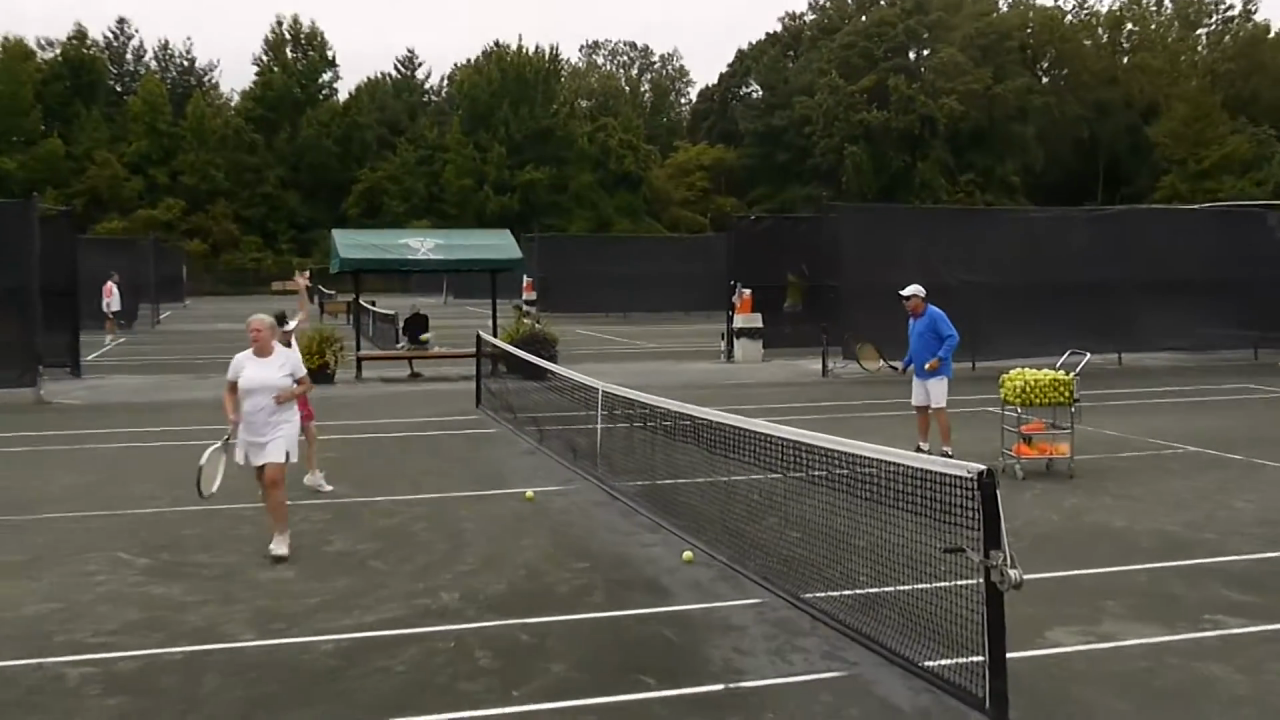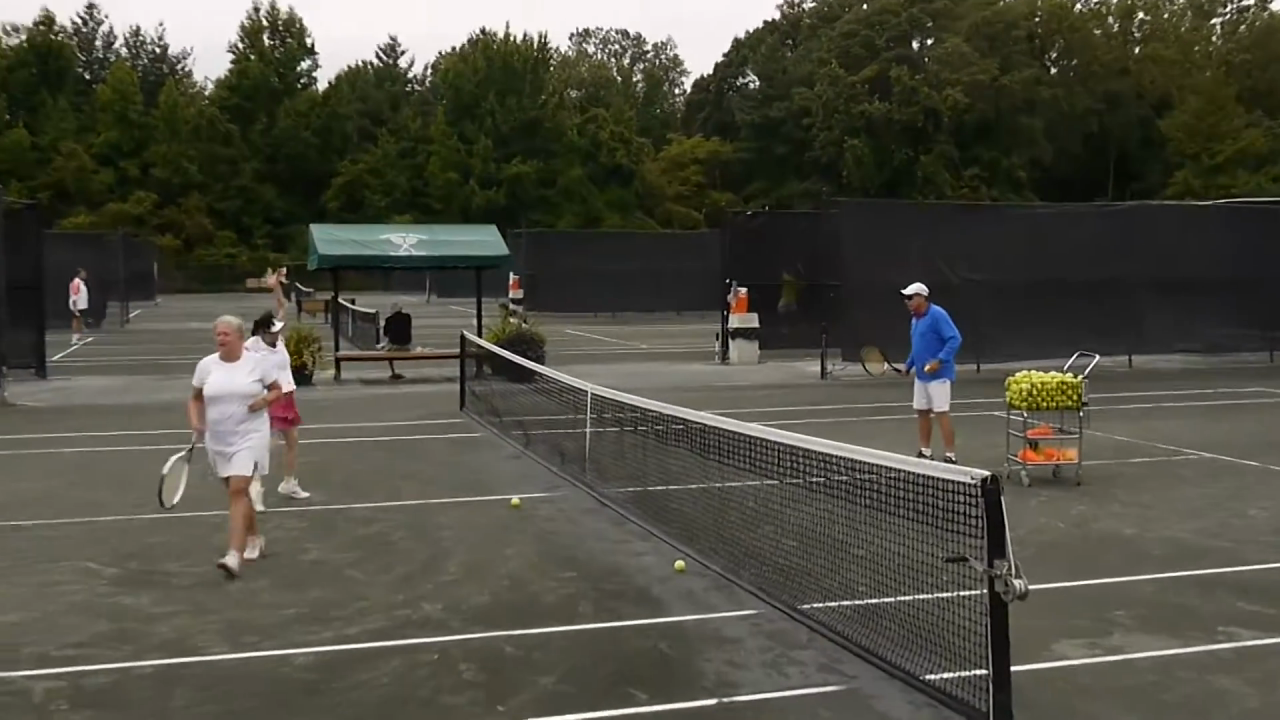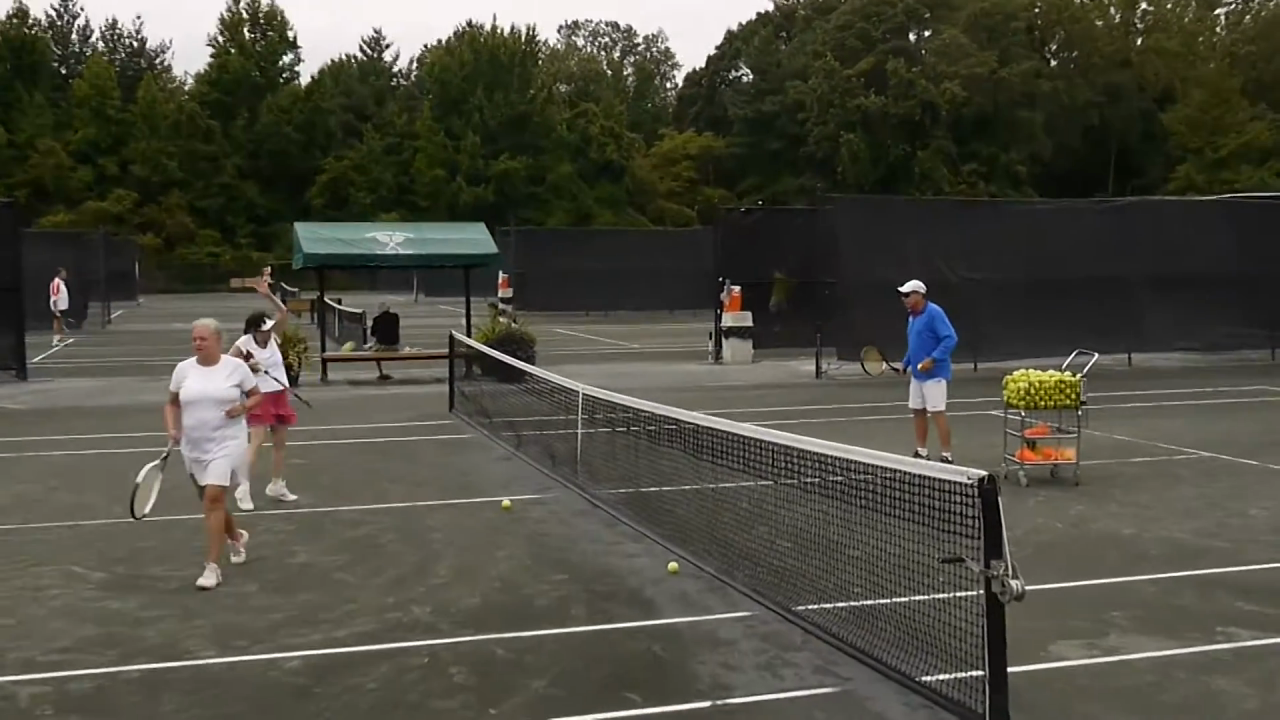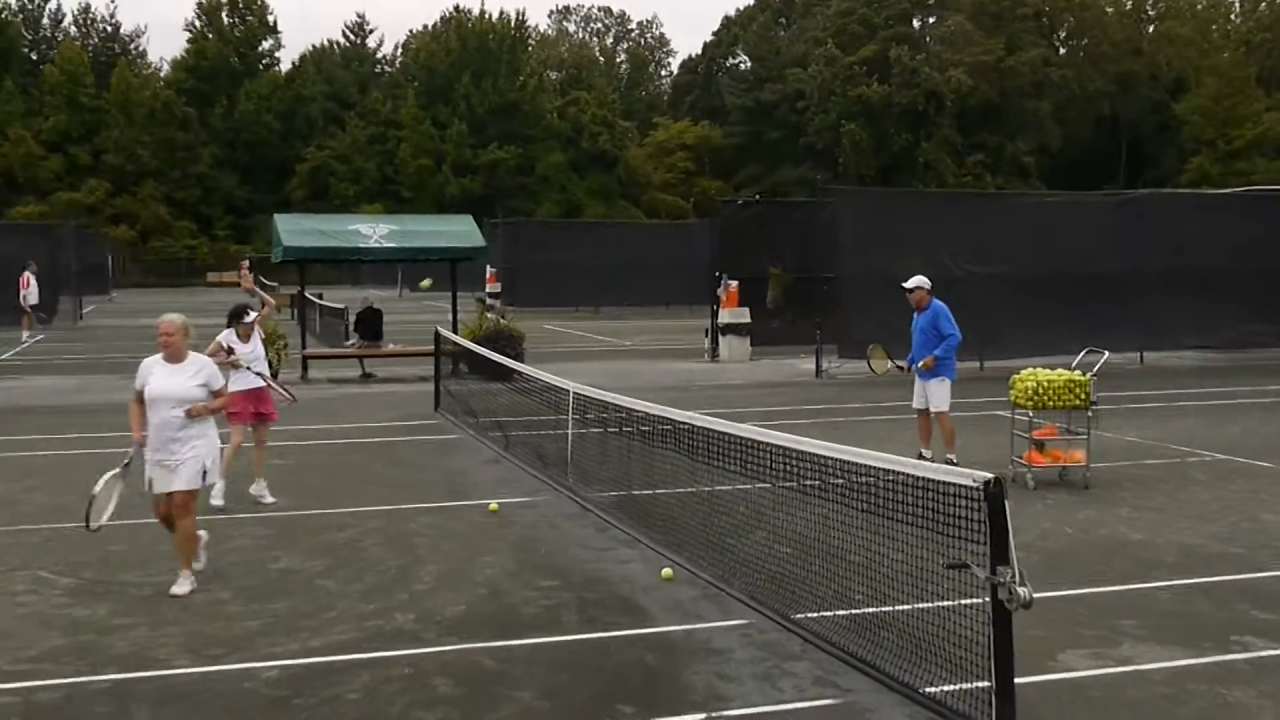
dt=0.1s
person 1, frame 1
left shoulder: (289, 357)
right shoulder: (240, 360)
left elbow: (305, 385)
right elbow: (230, 391)
left wrist: (291, 394)
right wrist: (231, 413)
left hip: (282, 428)
right hip: (252, 431)
left knee: (273, 479)
right knee: (265, 481)
left ankle: (282, 535)
right ankle: (279, 533)
person 1, frame 2
left shoulder: (258, 362)
right shoulder: (206, 365)
left elbow: (276, 389)
right elbow: (195, 398)
left wrist: (264, 401)
right wrist: (196, 421)
left hip: (250, 437)
right hip: (218, 441)
left knee: (237, 491)
right knee: (236, 492)
left ankle: (234, 555)
right ankle: (252, 537)
person 1, frame 3
left shoulder: (236, 367)
right shoulder: (183, 369)
left elbow: (257, 396)
right elbow: (172, 403)
left wrist: (243, 407)
right wrist: (172, 428)
left hip: (226, 445)
right hip: (194, 448)
left knee: (214, 500)
right knee: (211, 501)
left ankle: (212, 567)
right ankle: (237, 537)
person 1, frame 4
left shoulder: (203, 365)
right shoulder: (148, 366)
left elbow: (224, 399)
right elbow: (138, 402)
left wrist: (205, 408)
right wrist: (136, 430)
left hip: (194, 447)
right hip: (159, 450)
left knee: (182, 508)
right knee: (163, 512)
left ankle: (186, 574)
right ankle: (197, 538)
person 2, frame 1
left shoulder: (290, 336)
left elbow: (303, 312)
left wrist: (302, 289)
left hip: (299, 394)
left knee: (312, 435)
left ankle: (313, 476)
person 2, frame 2
left shoulder: (277, 339)
right shoulder: (252, 345)
left hip: (287, 396)
left knee: (292, 441)
left ankle: (290, 484)
right ankle: (255, 488)
person 2, frame 3
left shoulder: (272, 336)
right shoulder: (245, 343)
left elbow: (284, 313)
left wrist: (268, 295)
right wrist: (248, 365)
left hip: (280, 393)
right hip: (260, 397)
left knee: (280, 443)
right knee: (256, 442)
left ankle: (277, 485)
right ankle: (243, 487)
person 2, frame 4
left shoulder: (256, 330)
right shoulder: (227, 337)
left elbow: (271, 305)
right elbow: (206, 358)
right wrist: (228, 361)
left hip: (262, 391)
right hip: (239, 393)
left knee: (261, 441)
right knee: (236, 442)
person 3, frame 1
left shoulder: (935, 315)
right shoulder: (912, 319)
left elbow: (953, 338)
left wrist: (939, 358)
right wrist: (906, 363)
left hip: (937, 372)
right hip: (919, 373)
left knee: (938, 410)
right knee: (920, 408)
left ankle: (947, 451)
right ankle: (923, 447)
person 3, frame 2
left shoulder: (938, 314)
right shoulder: (915, 318)
left elbow: (955, 339)
left wrist: (939, 360)
right wrist: (908, 364)
left hip: (939, 374)
right hip: (921, 375)
left knee: (941, 413)
right knee: (922, 412)
left ankle: (950, 457)
right ankle: (925, 453)
person 3, frame 3
left shoulder: (934, 313)
right shoulder: (912, 316)
left elbow: (950, 339)
left wrist: (932, 359)
right wrist: (905, 363)
left hip: (935, 373)
right hip: (917, 374)
left knee: (937, 413)
right knee: (918, 412)
left ankle: (947, 457)
right ankle: (921, 453)
person 3, frame 4
left shoulder: (939, 310)
right shoulder: (918, 313)
left elbow: (954, 337)
left wrist: (935, 357)
right wrist: (910, 361)
left hip: (939, 372)
right hip: (922, 373)
left knee: (941, 414)
right knee: (921, 412)
